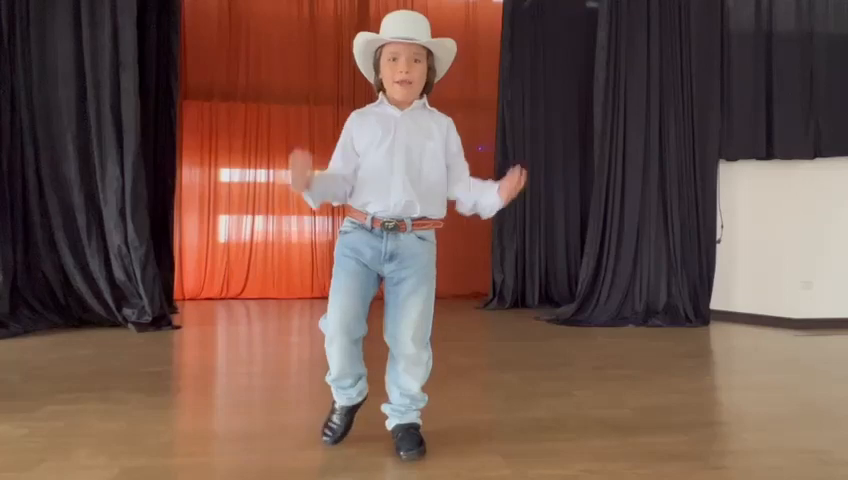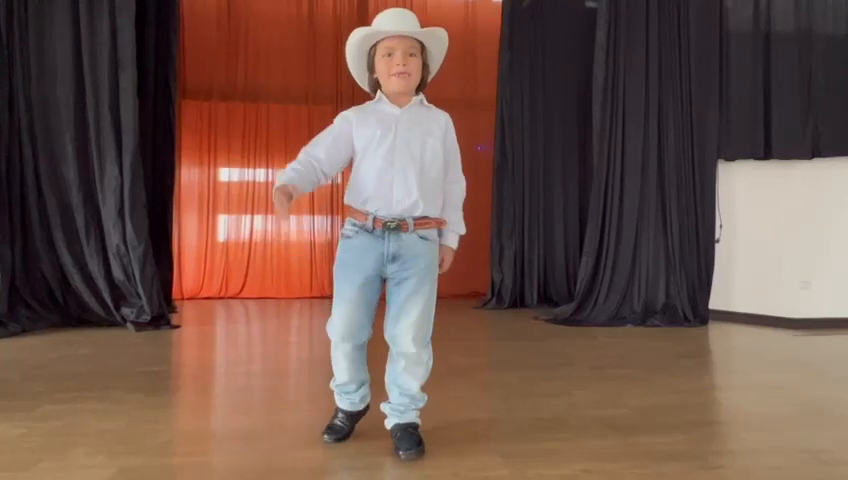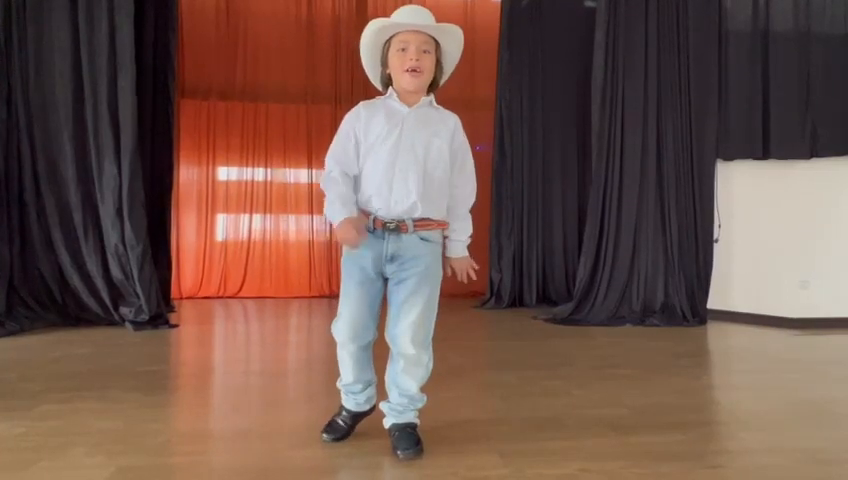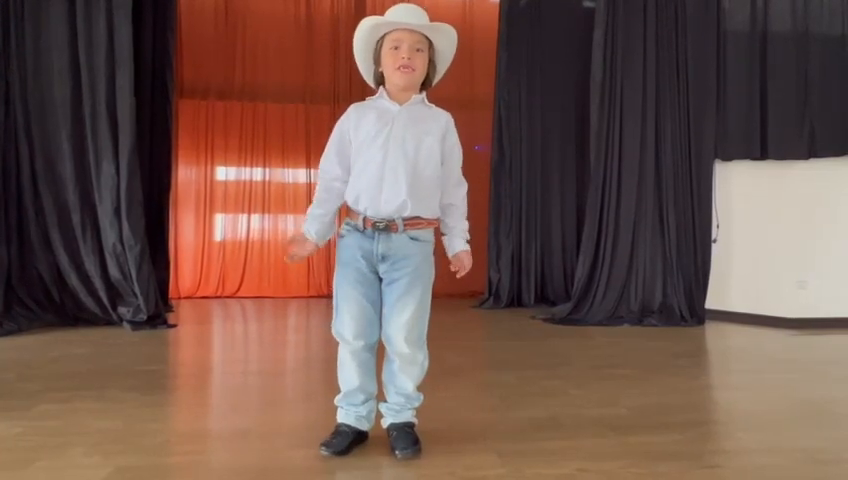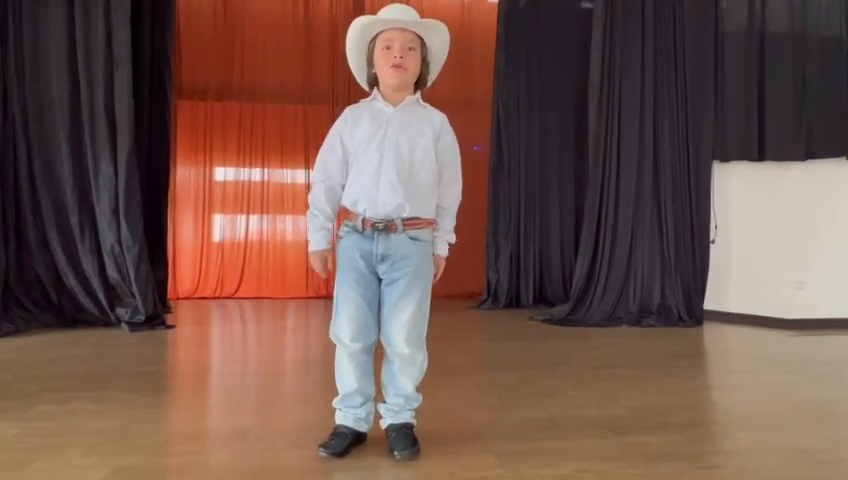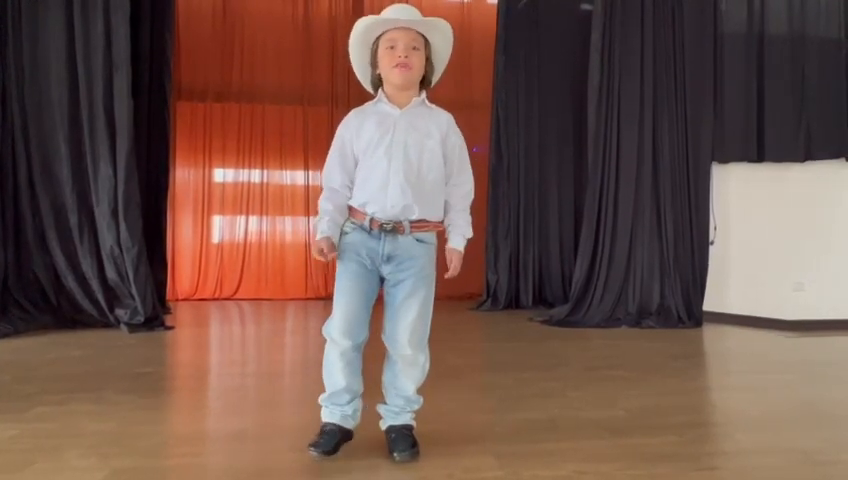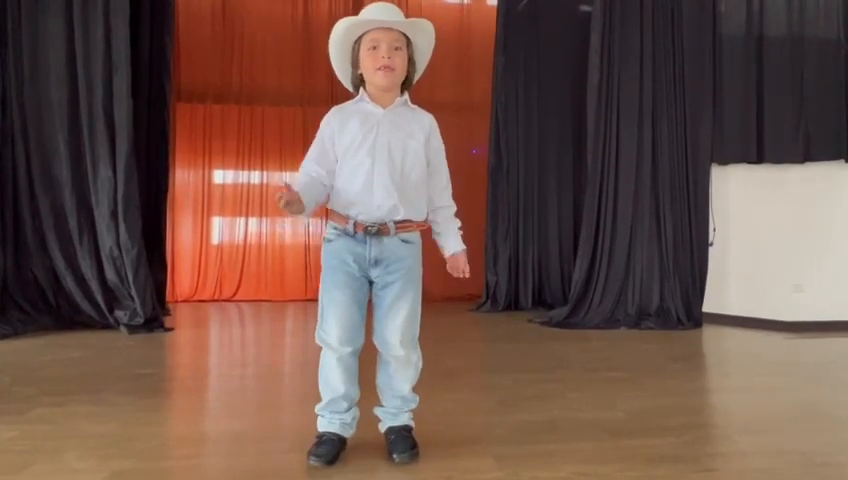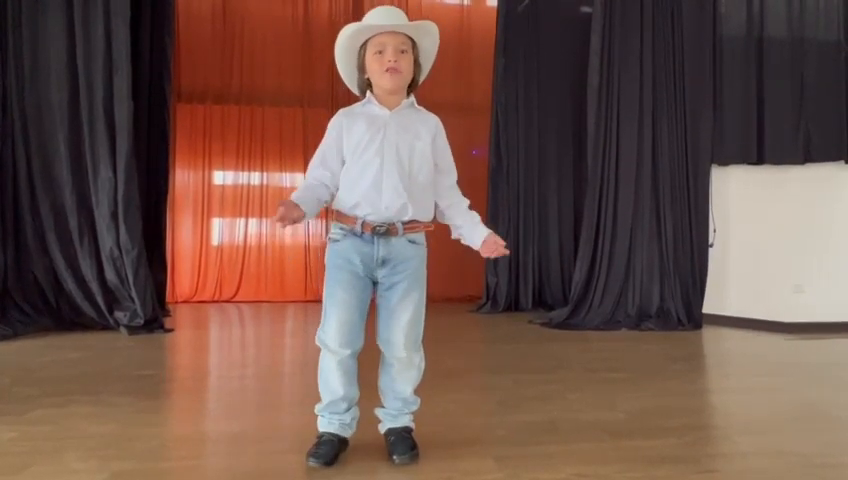
dt=0.5s
person 1, frame 1
left shoulder: (441, 126)
right shoulder: (360, 121)
left elbow: (460, 187)
right elbow: (340, 184)
left wrist: (498, 192)
right wrist: (307, 182)
left hip: (415, 243)
right hip: (359, 237)
left knee: (410, 339)
right knee: (340, 325)
left ankle: (404, 419)
right ankle: (347, 397)
person 1, frame 2
left shoulder: (439, 122)
right shoulder: (355, 120)
left elbow: (453, 187)
right elbow: (316, 163)
left wrist: (451, 237)
right wrist: (289, 185)
left hip: (417, 242)
right hip: (361, 236)
left knee: (411, 338)
right knee: (346, 330)
left ankle: (404, 418)
right ankle: (351, 403)
person 1, frame 3
left shoulder: (448, 124)
right shoulder: (363, 115)
left elbow: (461, 191)
right elbow: (338, 171)
left wrist: (457, 247)
right wrist: (342, 216)
left hip: (421, 244)
right hip: (365, 238)
left knee: (411, 340)
right knee: (351, 331)
left ankle: (402, 418)
right ankle: (356, 401)
person 1, frame 4
left shoulder: (440, 122)
right shoulder: (356, 117)
left elbow: (453, 188)
right elbow: (333, 179)
left wrist: (457, 242)
right wrist: (314, 230)
left hip: (412, 242)
right hip: (356, 238)
left knee: (406, 338)
right knee: (353, 334)
left ankle: (401, 419)
right ankle: (354, 419)
person 1, frame 5
left shoulder: (435, 123)
right shoulder: (352, 118)
left elbow: (448, 190)
right elbow: (327, 181)
left wrist: (441, 246)
right wrist: (319, 240)
left hip: (410, 243)
right hip: (356, 239)
left knee: (405, 340)
right knee: (351, 336)
left ankle: (399, 420)
right ankle: (351, 421)
person 1, frame 6
left shoulder: (441, 123)
right shoulder: (357, 121)
left elbow: (459, 187)
right elbow: (336, 185)
left wrist: (456, 239)
right wrist: (326, 233)
left hip: (415, 244)
right hip: (360, 238)
left knee: (408, 341)
right knee: (343, 332)
left ankle: (399, 422)
right ankle: (338, 419)
person 1, frame 7
left shoulder: (423, 124)
right shoulder: (338, 120)
left elbow: (438, 192)
right elbow: (318, 179)
left wrist: (452, 244)
right wrist: (298, 196)
left hip: (401, 246)
right hip: (344, 241)
left knee: (400, 342)
right knee: (338, 339)
left ankle: (398, 423)
right ankle: (335, 426)
person 1, frame 8
left shoulder: (429, 125)
right shoulder: (345, 122)
left elbow: (445, 191)
right elbow: (321, 181)
left wrist: (477, 233)
right wrist: (298, 205)
left hip: (406, 246)
right hip: (349, 241)
left knee: (402, 344)
right knee: (337, 339)
left ankle: (398, 424)
right ankle: (334, 427)
